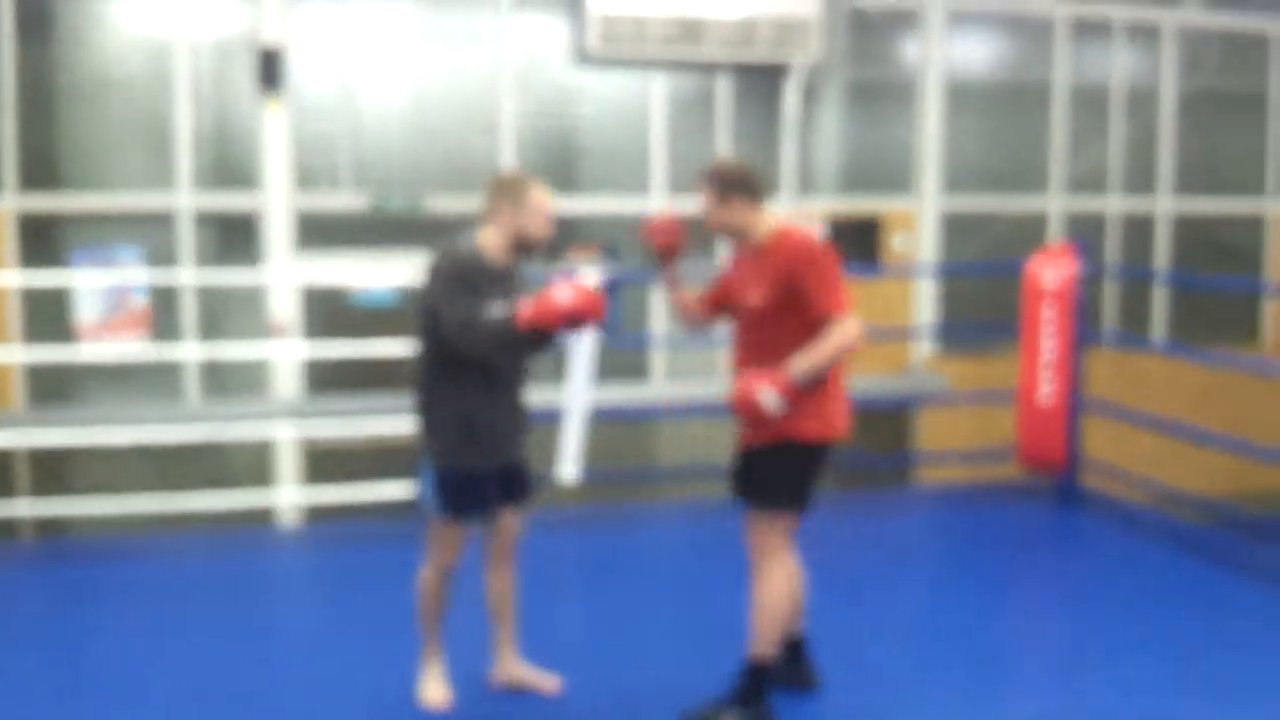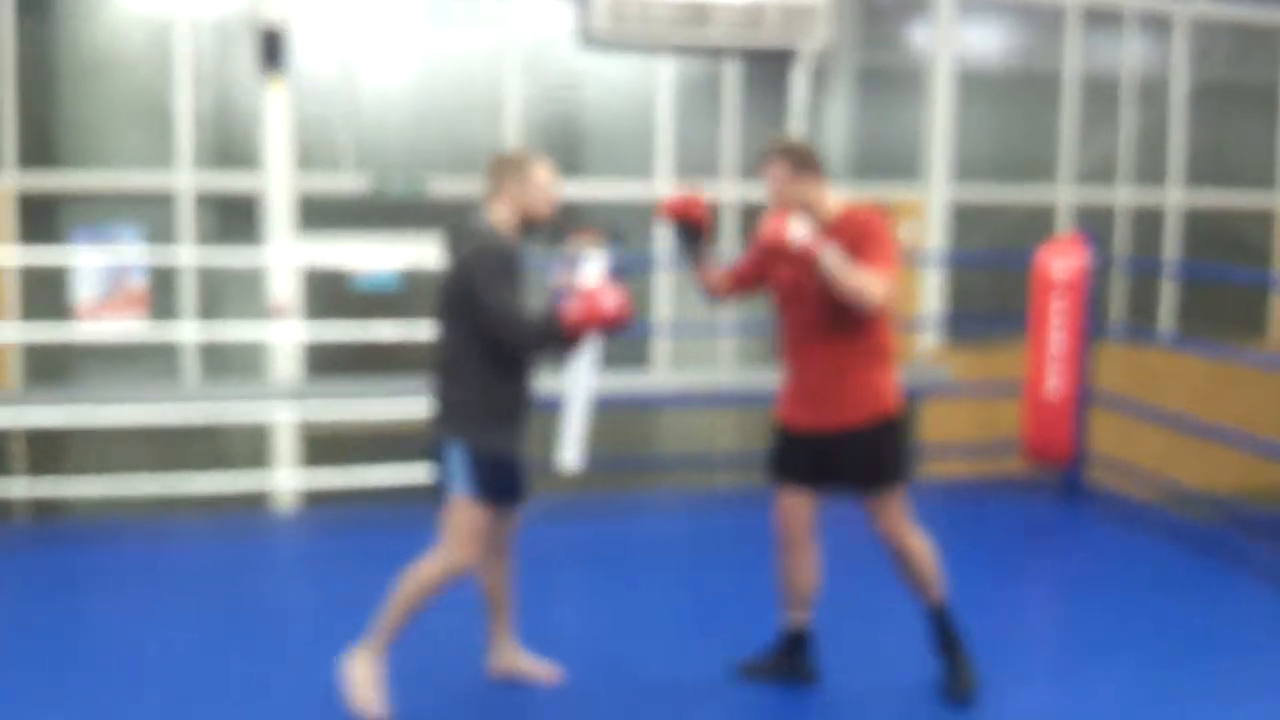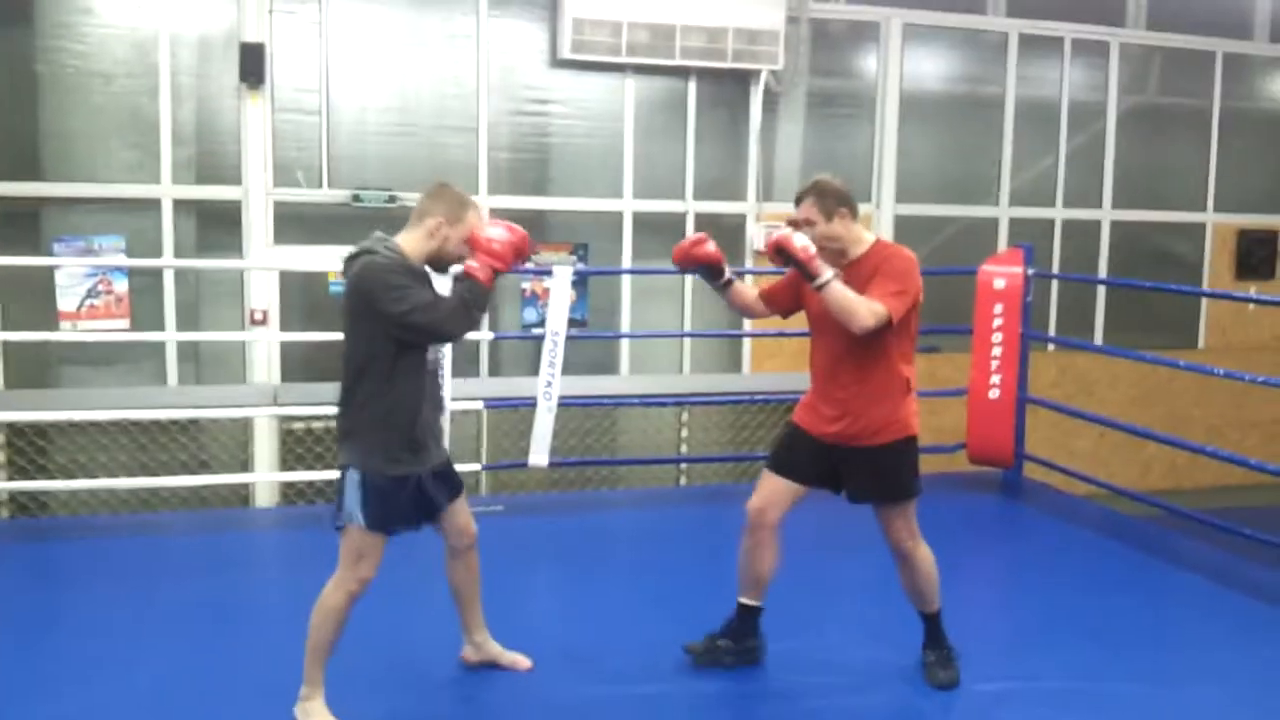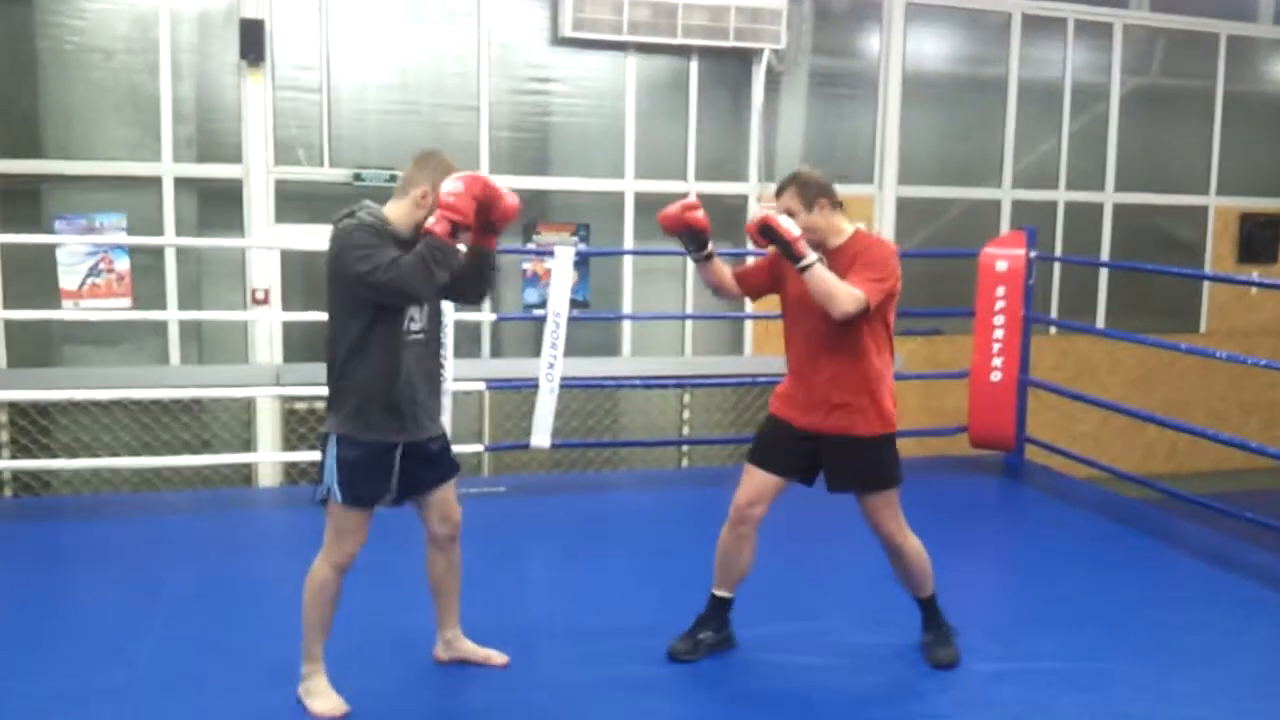
dt=0.4s
person 1, frame 1
left shoulder: (506, 272)
right shoulder: (454, 270)
right elbow: (472, 342)
left wrist: (559, 318)
right wrist: (536, 313)
left hip: (501, 438)
right hip: (455, 442)
left knee: (504, 545)
right knee: (443, 557)
left ankle: (506, 661)
right ankle: (432, 661)
person 1, frame 2
left shoulder: (494, 250)
right shoulder: (486, 252)
right elbow: (514, 331)
left wrist: (564, 322)
right wrist: (580, 314)
left hip: (494, 426)
right hip: (472, 429)
left knee: (500, 540)
right knee: (458, 552)
left ankle: (504, 651)
right ankle: (367, 654)
person 1, frame 3
left shoulder: (411, 271)
right shoulder: (375, 274)
left elbow: (442, 323)
right elbow: (445, 323)
left wrist: (485, 271)
right wrist: (481, 266)
left hip: (421, 444)
right hip: (375, 455)
left knee: (463, 537)
right knee: (354, 576)
left ankle: (478, 641)
person 1, frame 4
left shoulder: (413, 244)
right shoulder: (353, 237)
left elbow: (468, 285)
right elbow: (407, 284)
left wrist: (485, 232)
right wrist: (446, 224)
left hip: (419, 423)
right hip: (361, 427)
left knee: (445, 528)
right knee: (341, 551)
left ankle: (450, 639)
right ankle: (312, 671)
person 2, frame 1
left shoulder: (802, 250)
right shoulder: (746, 261)
left elbow: (848, 331)
right elbow: (695, 315)
left wrist: (782, 382)
right wrist: (668, 269)
left hip: (800, 427)
right hip: (765, 427)
left knee: (768, 553)
right knee: (772, 545)
right ankle: (793, 660)
person 2, frame 2
left shoulder: (867, 226)
right shoulder: (778, 239)
left elbow: (875, 298)
right elbow: (721, 288)
left wrist: (817, 250)
right wrist: (697, 246)
left hip: (865, 410)
right hip: (802, 413)
left knee: (894, 530)
right knee: (792, 527)
left ankle: (949, 644)
right ankle: (796, 649)
person 2, frame 3
left shoulder: (898, 263)
right shoulder: (812, 267)
left elbow: (863, 320)
right elbow: (757, 306)
left wrist: (813, 265)
right wrist: (717, 274)
left hip: (883, 429)
right hip: (818, 421)
left knee: (904, 540)
right knee: (759, 514)
left ankle: (936, 643)
right ankle: (743, 633)
person 2, frame 4
left shoulder: (877, 253)
right shoulder: (788, 254)
left elbow: (842, 305)
right elbow: (729, 287)
left wrist: (798, 249)
right wrist: (699, 247)
left hip: (861, 419)
right hip: (796, 412)
left knee: (891, 532)
right knee: (744, 509)
left ankle: (935, 623)
right ankle: (715, 623)
